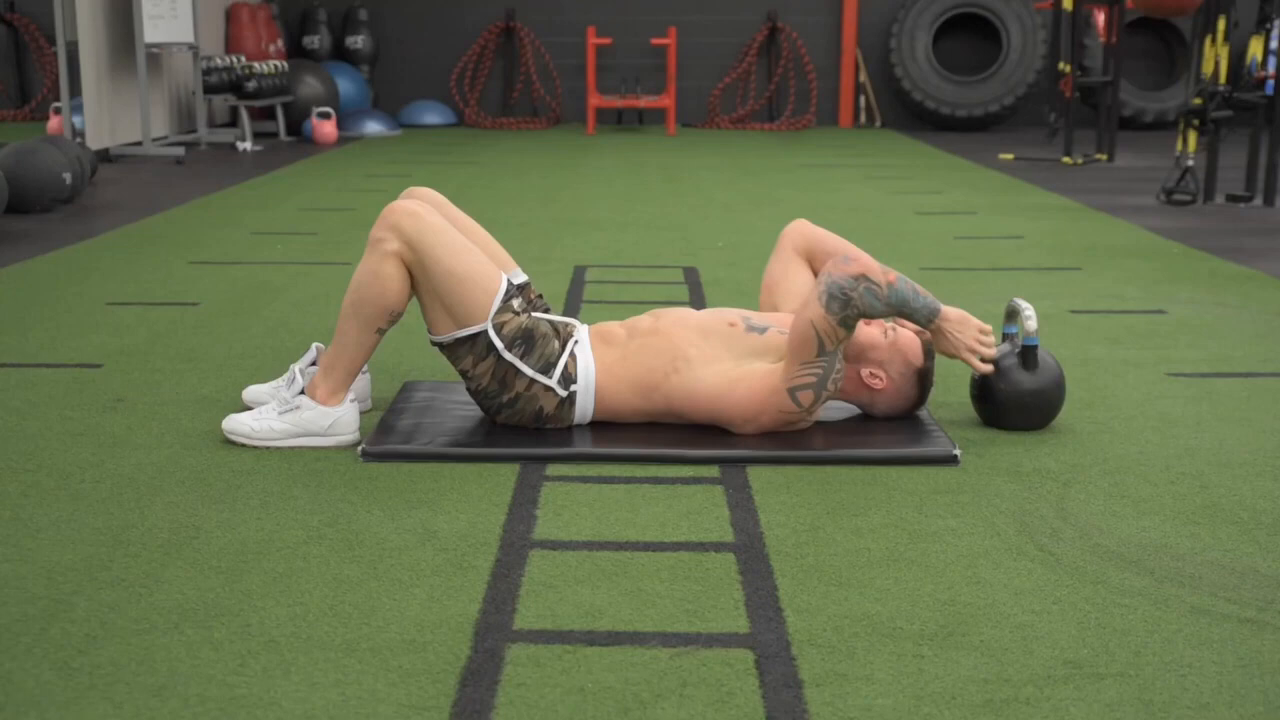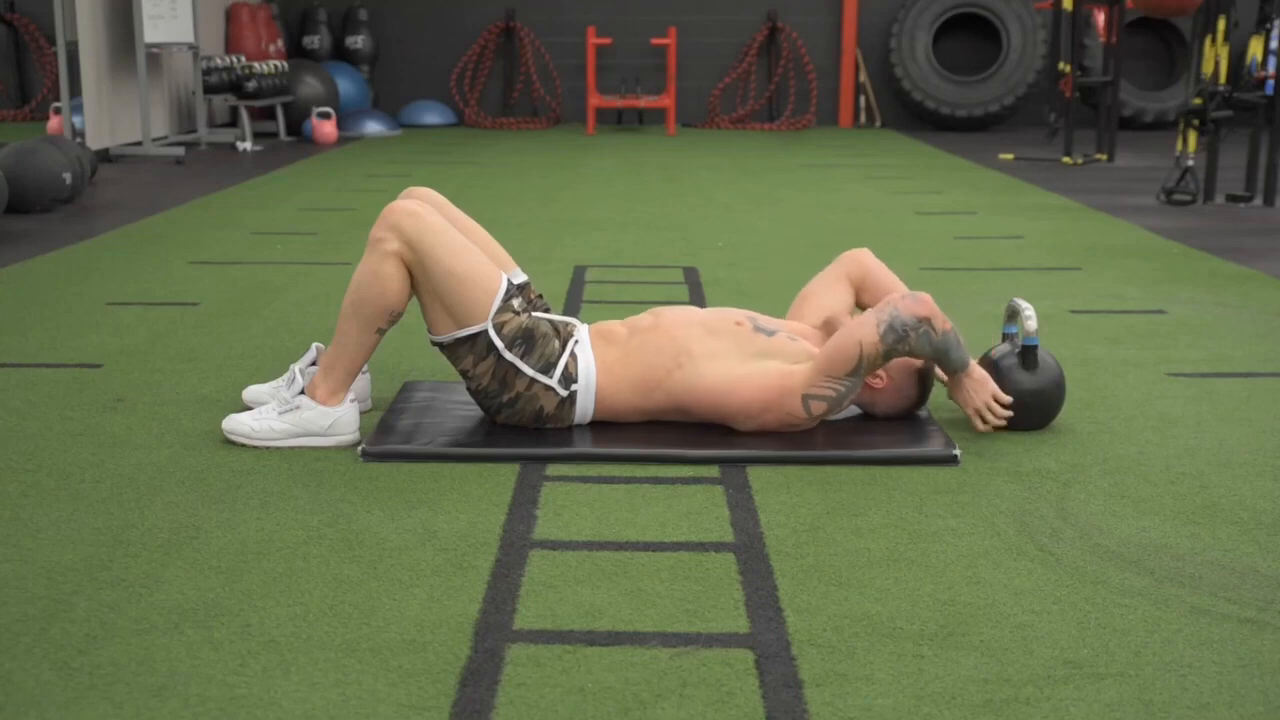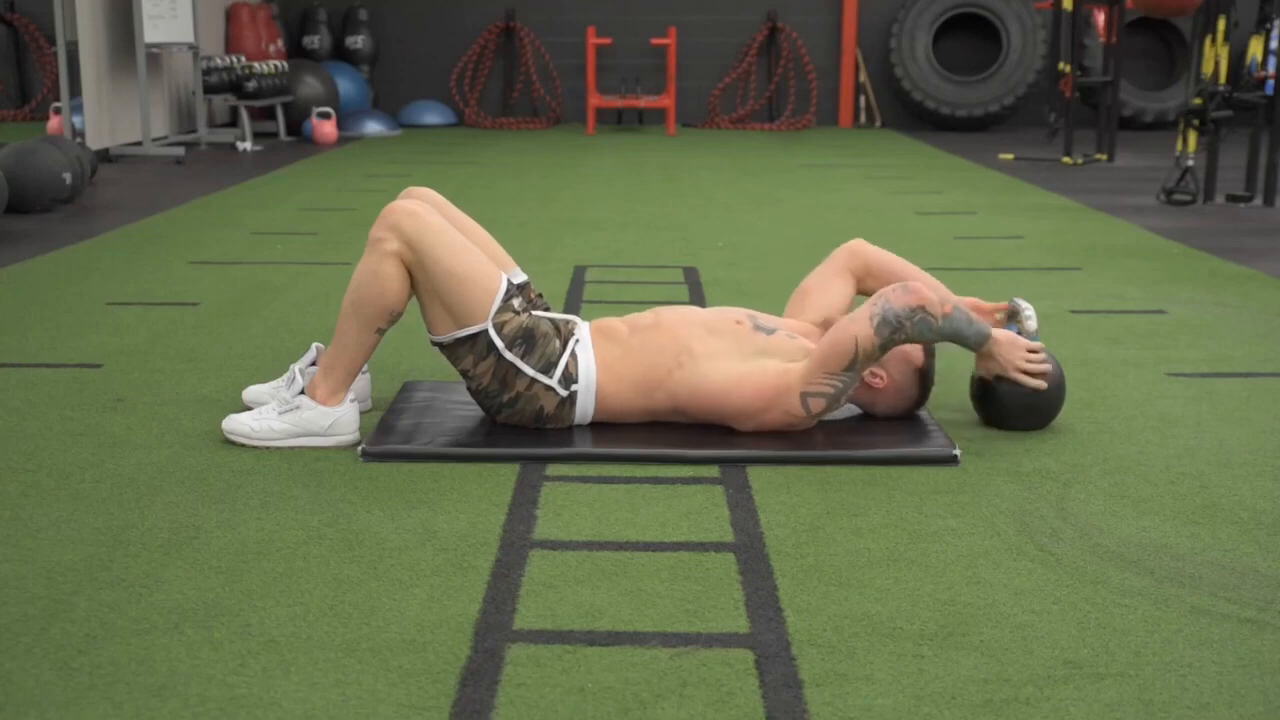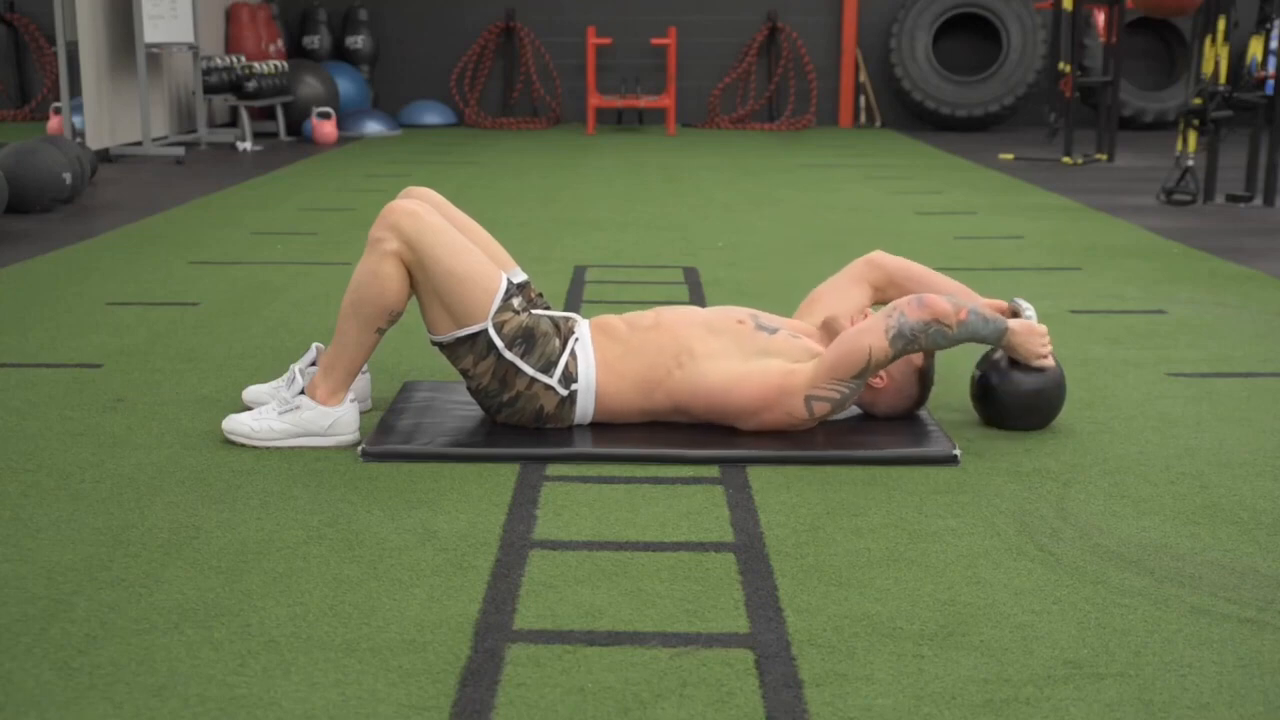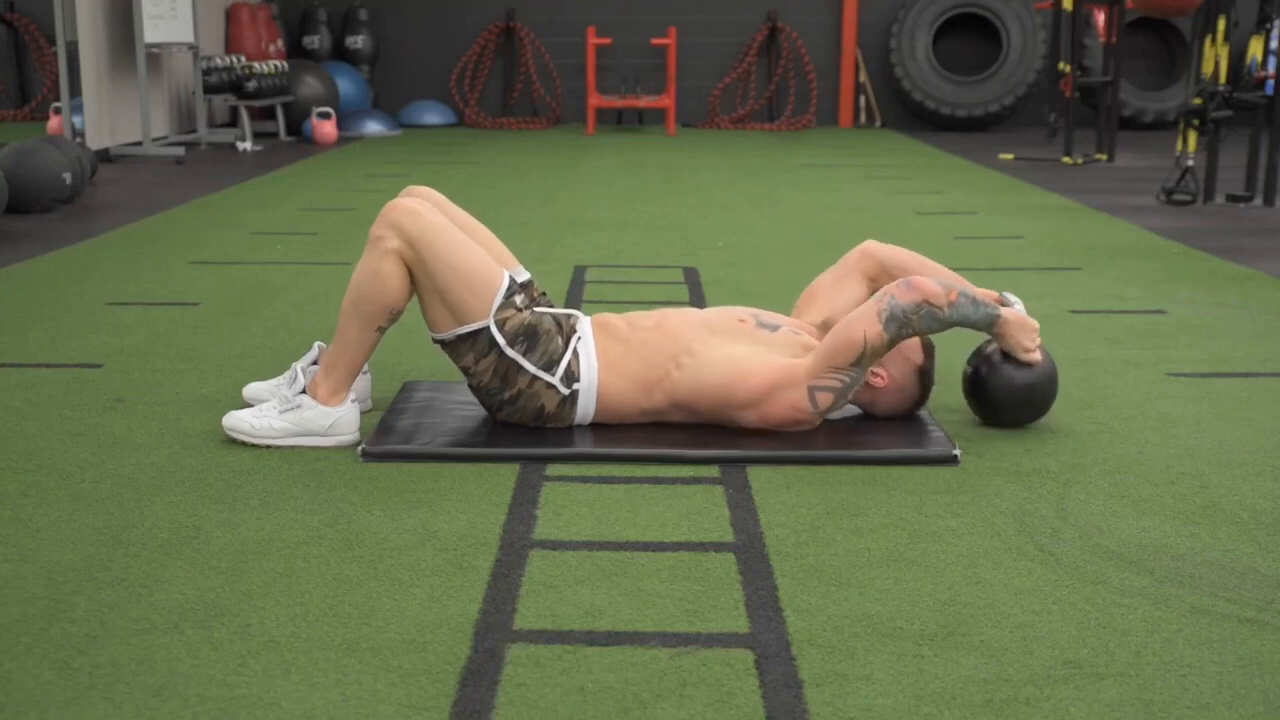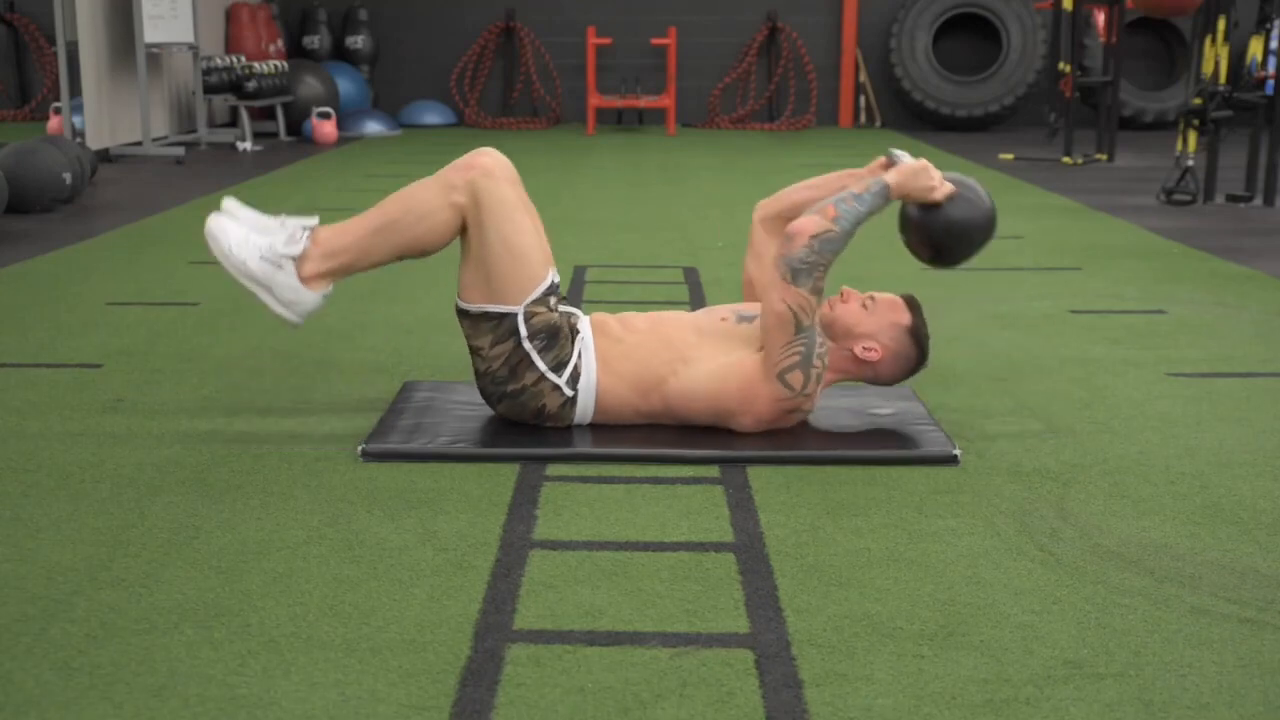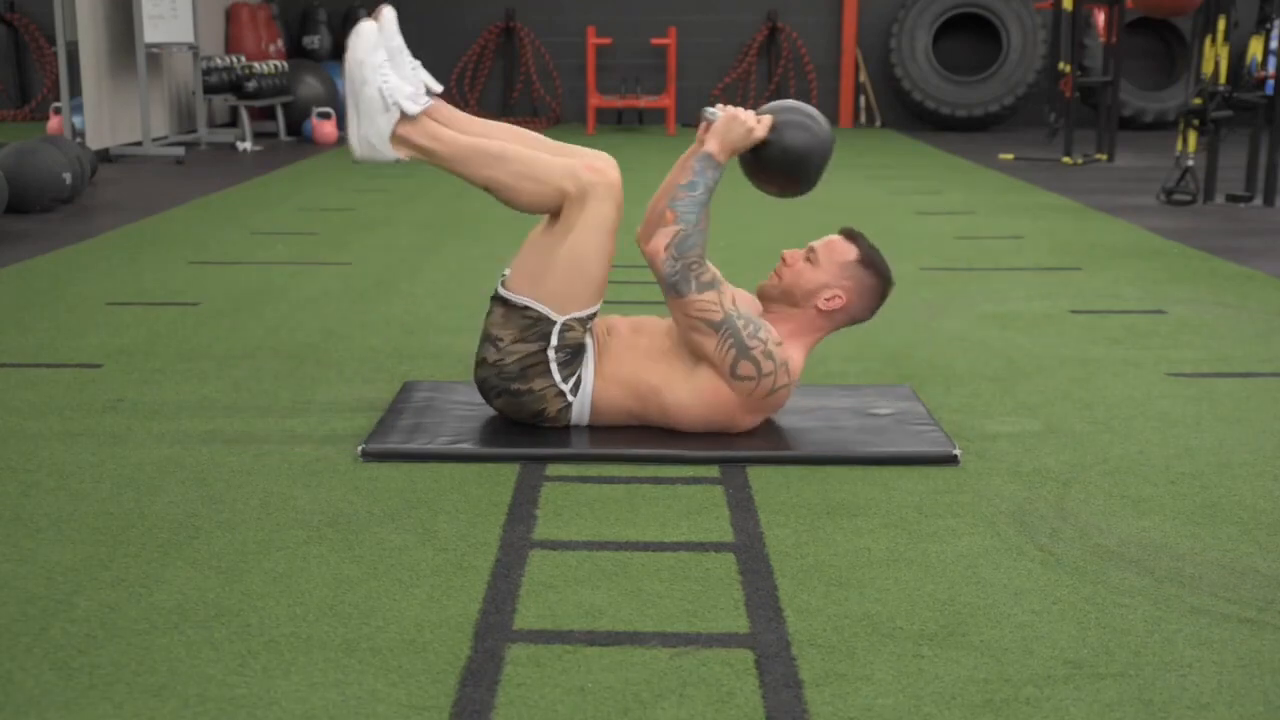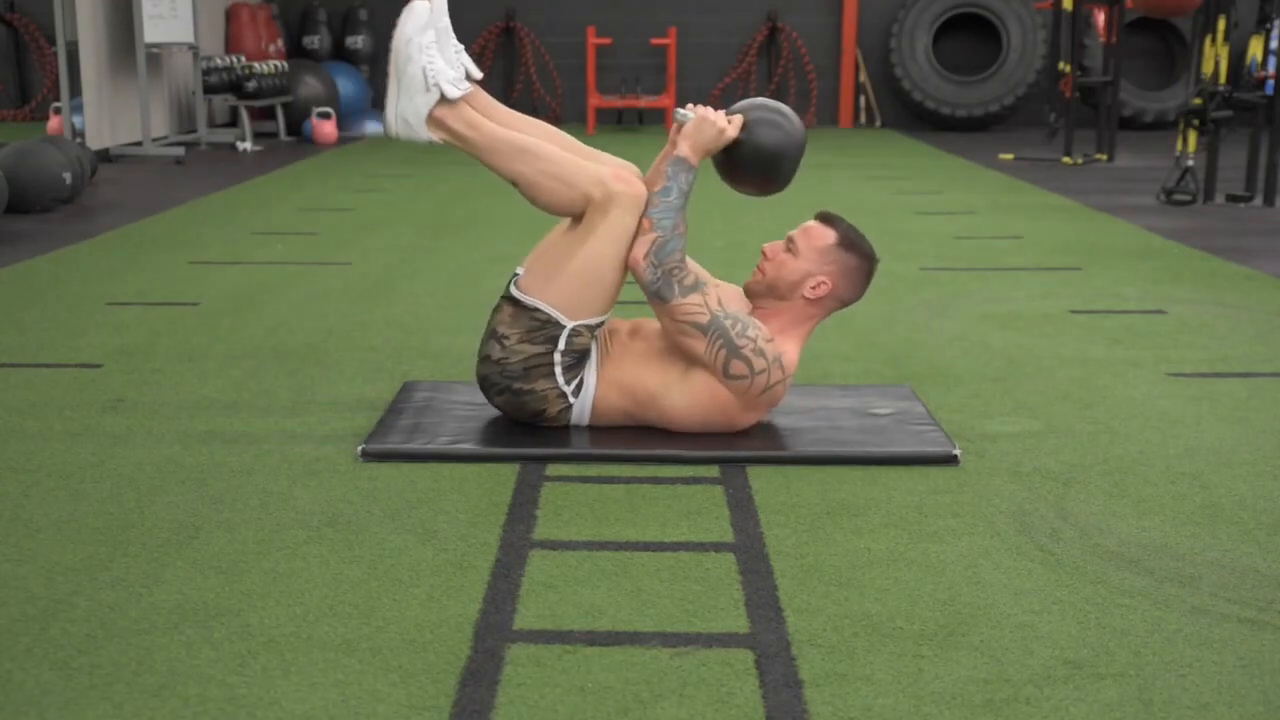
dt=0.4s
person 1, frame 1
left shoulder: (804, 390)
right shoulder: (794, 333)
left elbow: (853, 278)
right elbow: (800, 234)
left wrist: (937, 316)
right wrist: (932, 308)
left hip: (542, 381)
right hip: (555, 343)
left knee: (401, 226)
right knee: (416, 204)
left ankle: (323, 404)
right ankle: (335, 375)
person 1, frame 2
left shoulder: (814, 394)
right shoulder: (804, 343)
left elbow: (913, 310)
right elbow: (856, 262)
left wrist: (961, 375)
right wrist: (955, 353)
left hip: (541, 383)
right hip: (554, 343)
left knee: (401, 227)
right knee: (415, 205)
left ankle: (324, 403)
right ankle: (335, 375)
person 1, frame 3
left shoulder: (814, 395)
right shoulder: (808, 336)
left elbow: (908, 304)
right elbow: (856, 254)
left wrist: (983, 341)
right wrist: (969, 309)
left hip: (541, 380)
right hip: (558, 341)
left knee: (399, 226)
right knee: (414, 204)
left ankle: (324, 405)
right ankle: (335, 375)
person 1, frame 4
left shoulder: (812, 395)
right shoulder: (811, 341)
left elbow: (926, 310)
right elbow: (878, 267)
left wrist: (1002, 332)
right wrist: (995, 309)
left hip: (541, 380)
right hip: (556, 340)
left knee: (399, 226)
right knee: (414, 204)
left ankle: (324, 404)
right ankle: (336, 374)
person 1, frame 5
left shoulder: (812, 392)
right shoulder: (811, 342)
left elbow: (916, 289)
right elbow: (871, 257)
left wrist: (995, 316)
right wrist: (993, 298)
left hip: (545, 377)
right hip: (561, 339)
left knee: (401, 224)
right knee: (417, 203)
left ankle: (325, 402)
right ankle: (336, 371)
person 1, frame 6
left shoulder: (795, 386)
right shoulder: (779, 350)
left elbow: (798, 246)
right elbow: (771, 221)
left wrist: (885, 183)
right wrist: (886, 174)
left hip: (539, 376)
right hip: (559, 349)
left knee: (483, 170)
right knee: (481, 180)
left ankle: (304, 271)
right ankle: (307, 251)
person 1, frame 7
left shoulder: (768, 368)
right shoulder: (752, 324)
left elbow: (669, 256)
right elbow: (665, 230)
left wrist: (716, 151)
right wrist: (712, 144)
left hip: (531, 378)
right hip: (542, 365)
left knee: (596, 179)
right knee: (591, 178)
left ankle: (399, 128)
right ankle: (414, 110)
person 1, frame 8
left shoulder: (760, 365)
right shoulder: (746, 315)
left elbow: (649, 262)
right elbow: (651, 236)
left wrist: (688, 155)
right wrist: (680, 147)
left hip: (534, 375)
right hip: (547, 364)
left knee: (619, 192)
right knee: (624, 192)
left ankle: (438, 110)
right ankle: (454, 92)
